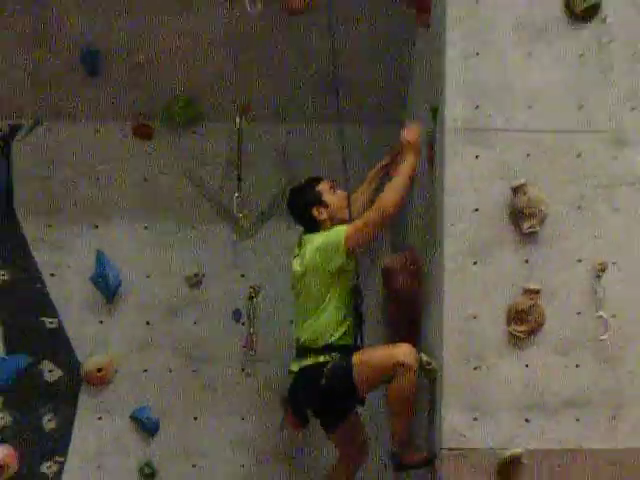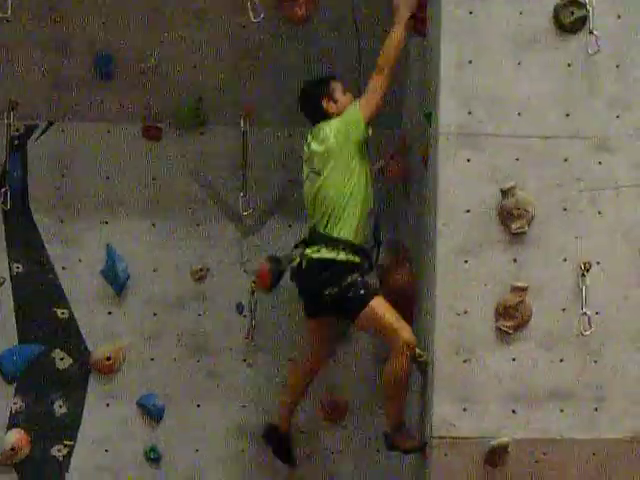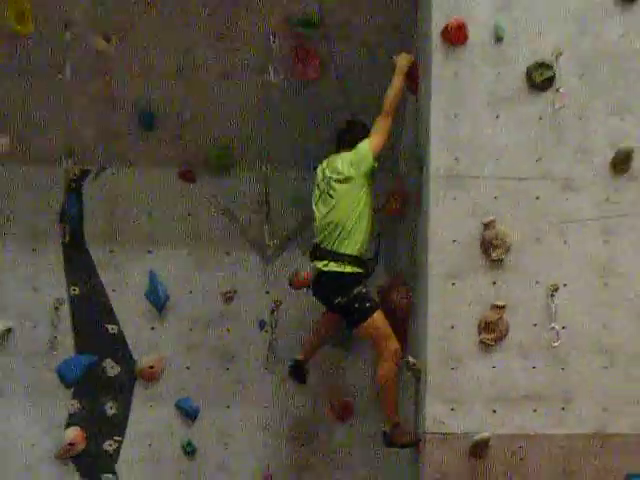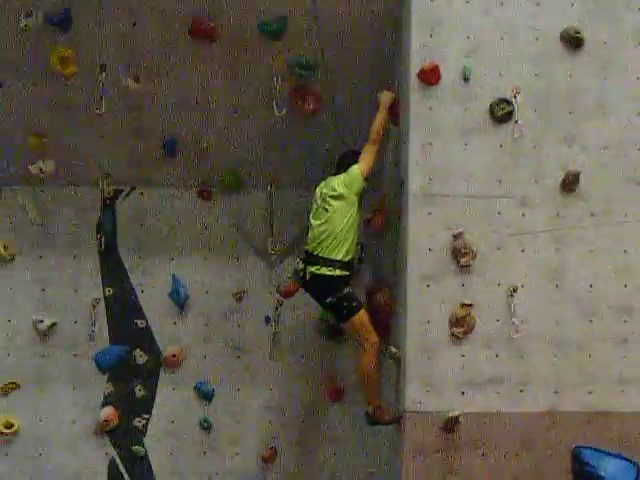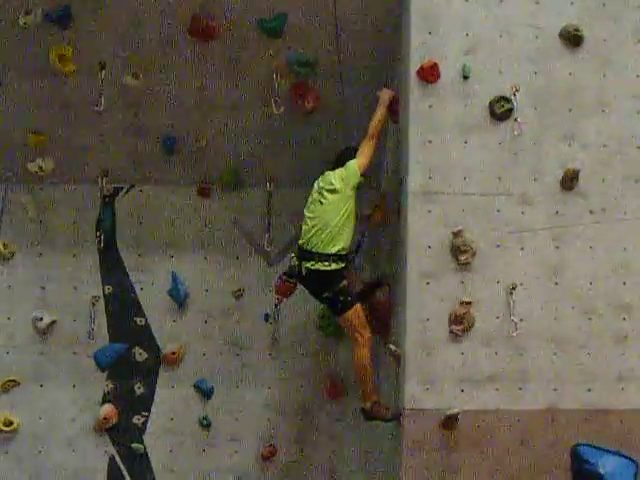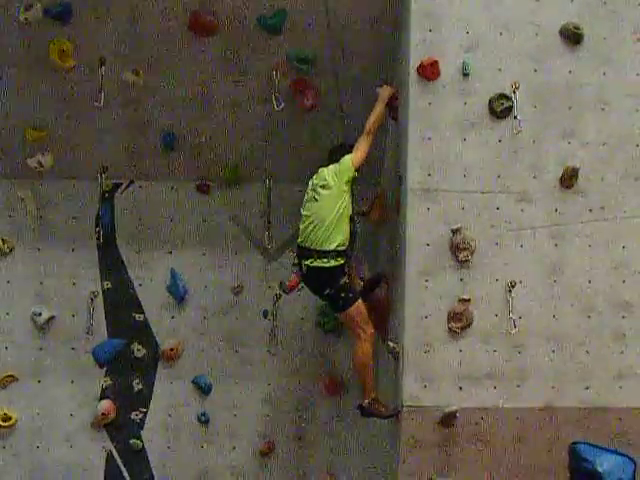
dt=0.3s
person 1, frame 1
left shoulder: (313, 243)
right shoulder: (325, 246)
left elbow: (353, 211)
right elbow: (382, 212)
left wrist: (380, 170)
left hip: (319, 372)
right hip: (323, 370)
right knee: (405, 357)
right ankle: (403, 451)
person 1, frame 2
left shoulder: (317, 143)
right shoulder: (341, 131)
right elbow: (383, 73)
left wrist: (376, 168)
left hip: (316, 265)
right hip: (336, 268)
left knee: (319, 350)
right knee: (403, 340)
left ankle: (280, 428)
right ankle: (397, 431)
person 1, frame 3
left shoulder: (325, 169)
right shoulder: (355, 162)
right elbow: (386, 116)
right wrist: (401, 70)
left hip: (323, 271)
right hip: (342, 276)
left knee: (335, 316)
right knee: (390, 349)
left ankle: (301, 360)
right ankle: (393, 429)
person 1, frame 4
left shoulder: (322, 188)
right shoulder: (349, 183)
left hip: (309, 270)
right hip: (331, 278)
right knee: (370, 342)
left ankle: (331, 319)
right ankle: (375, 410)
person 1, frame 5
left shoulder: (321, 182)
right shoulder: (346, 177)
left hip: (305, 265)
right hip: (326, 272)
right knee: (363, 337)
left ankle: (358, 288)
right ankle: (371, 404)
person 1, frame 6
left shoulder: (316, 181)
right shoulder: (340, 172)
left hip: (308, 264)
right hip: (327, 270)
right knee: (365, 333)
left ankle: (358, 287)
right ankle: (370, 401)
